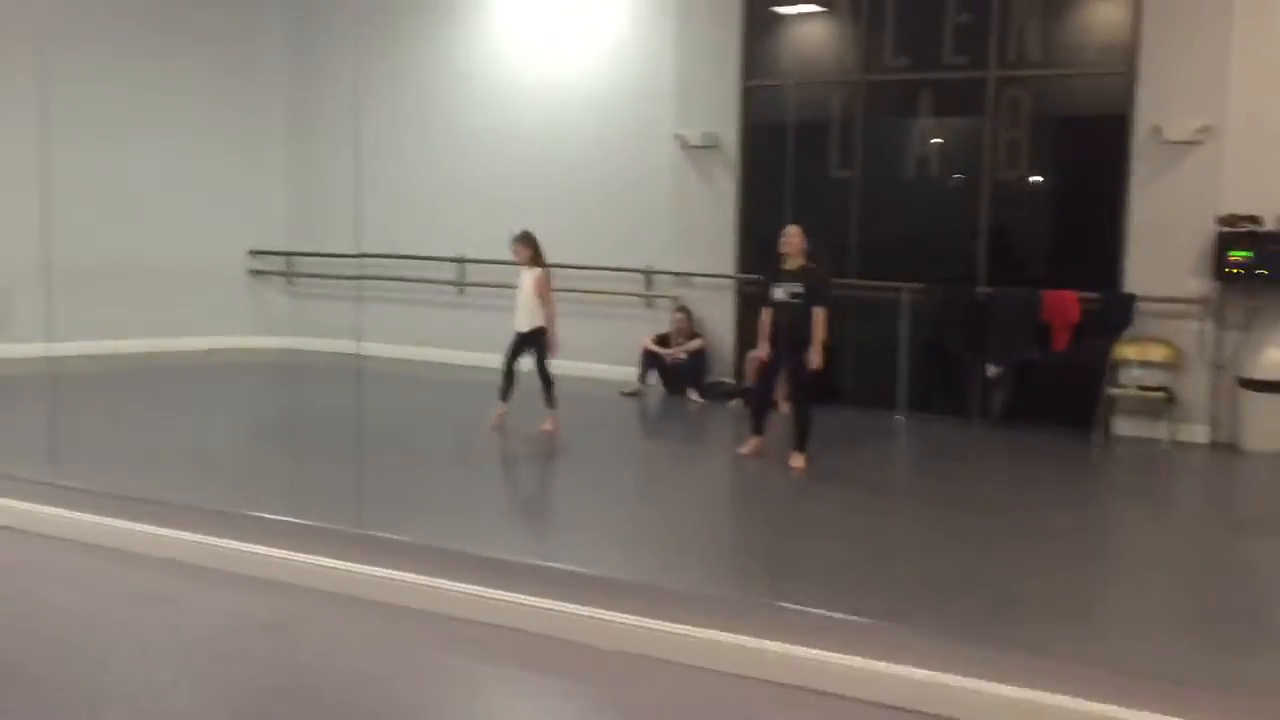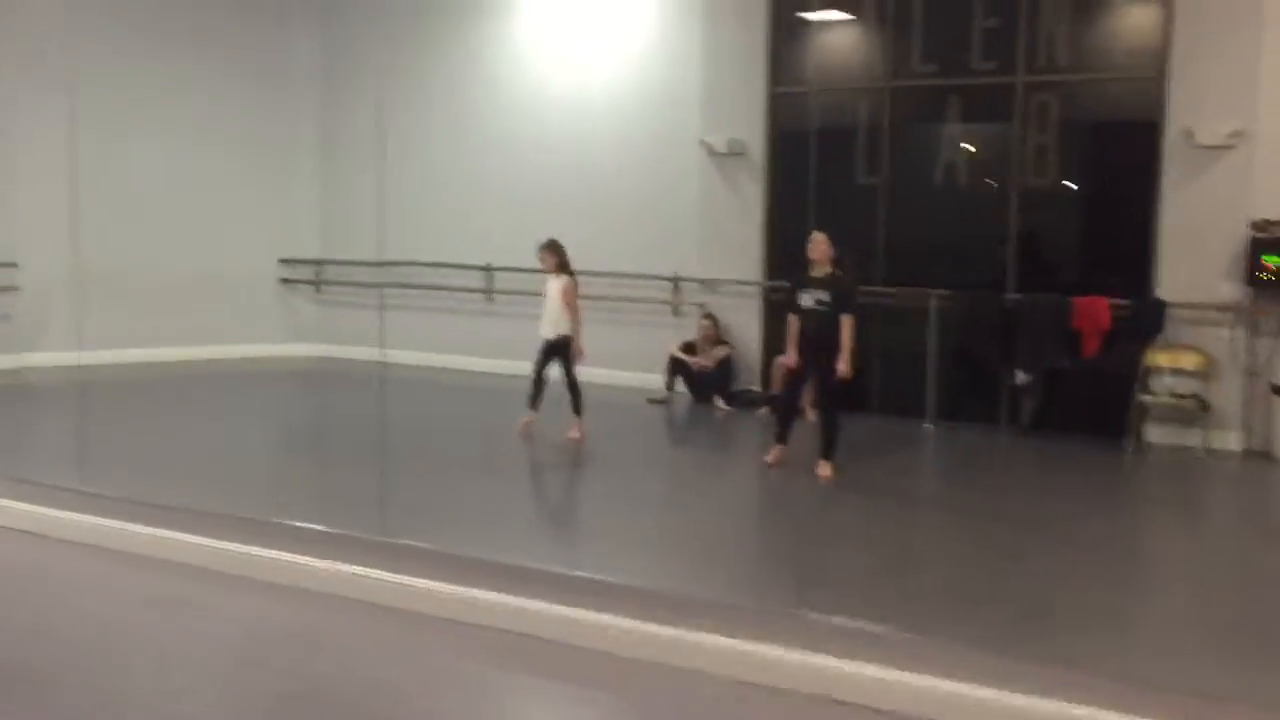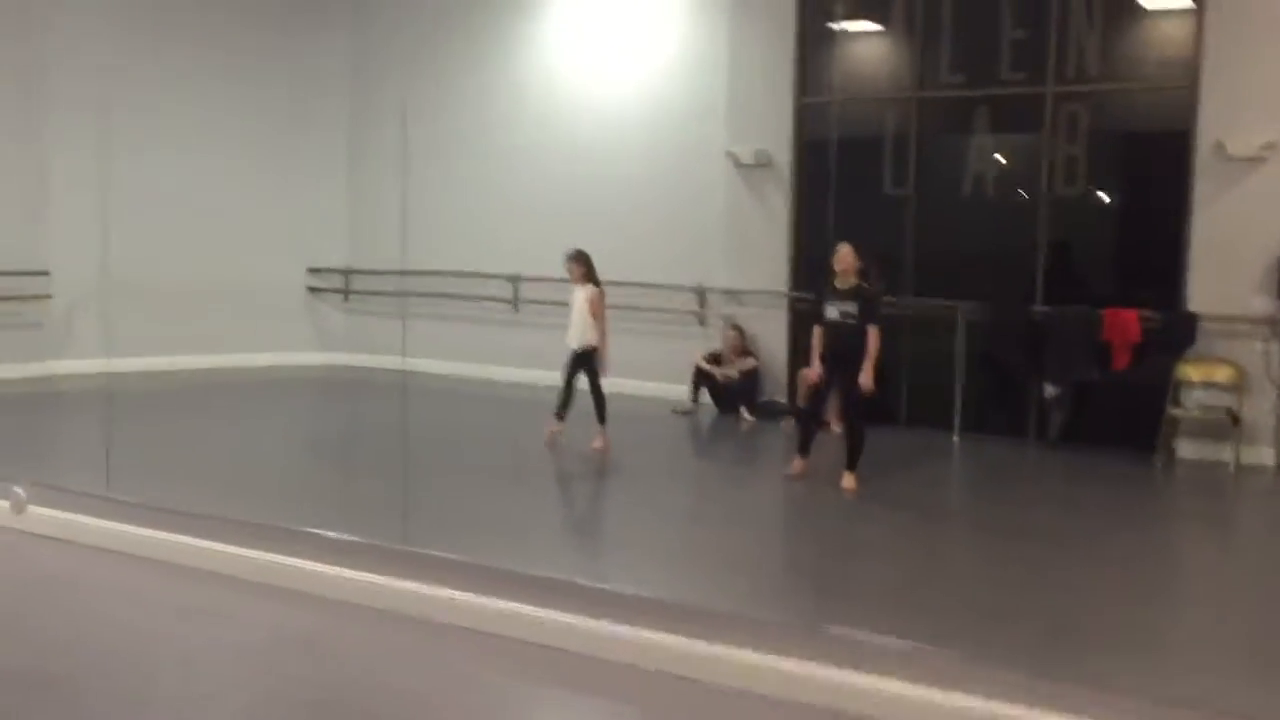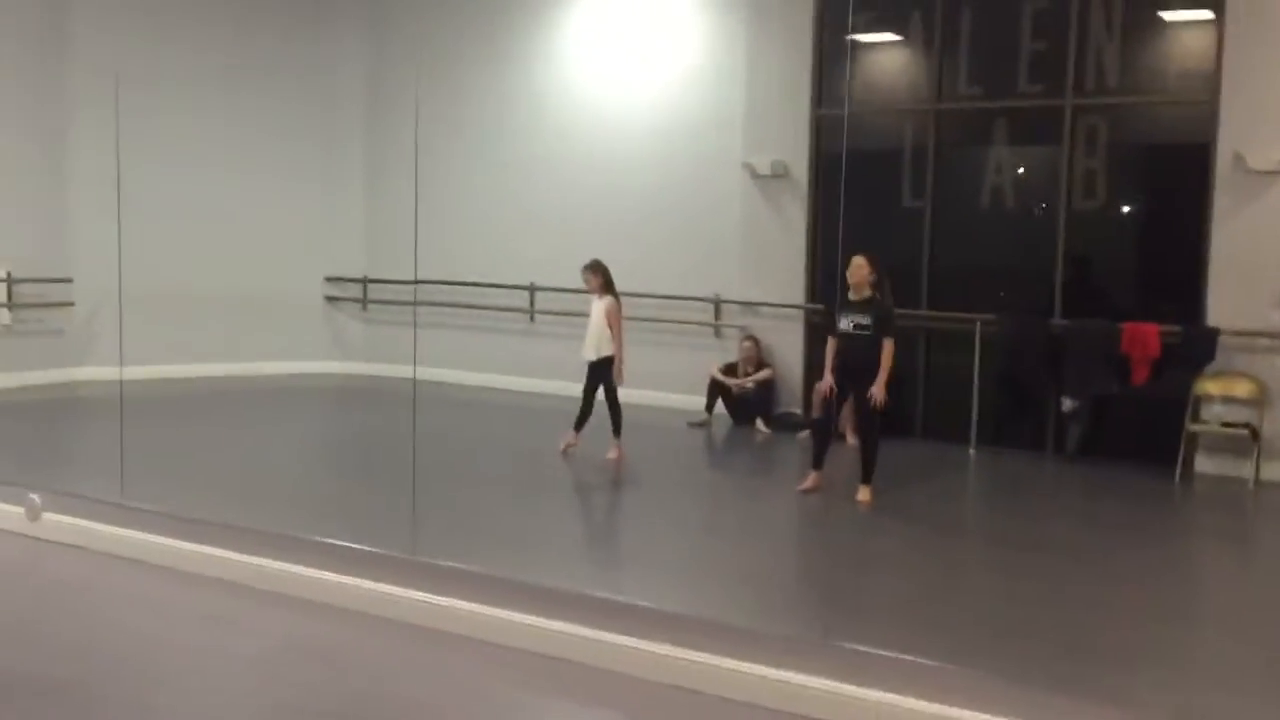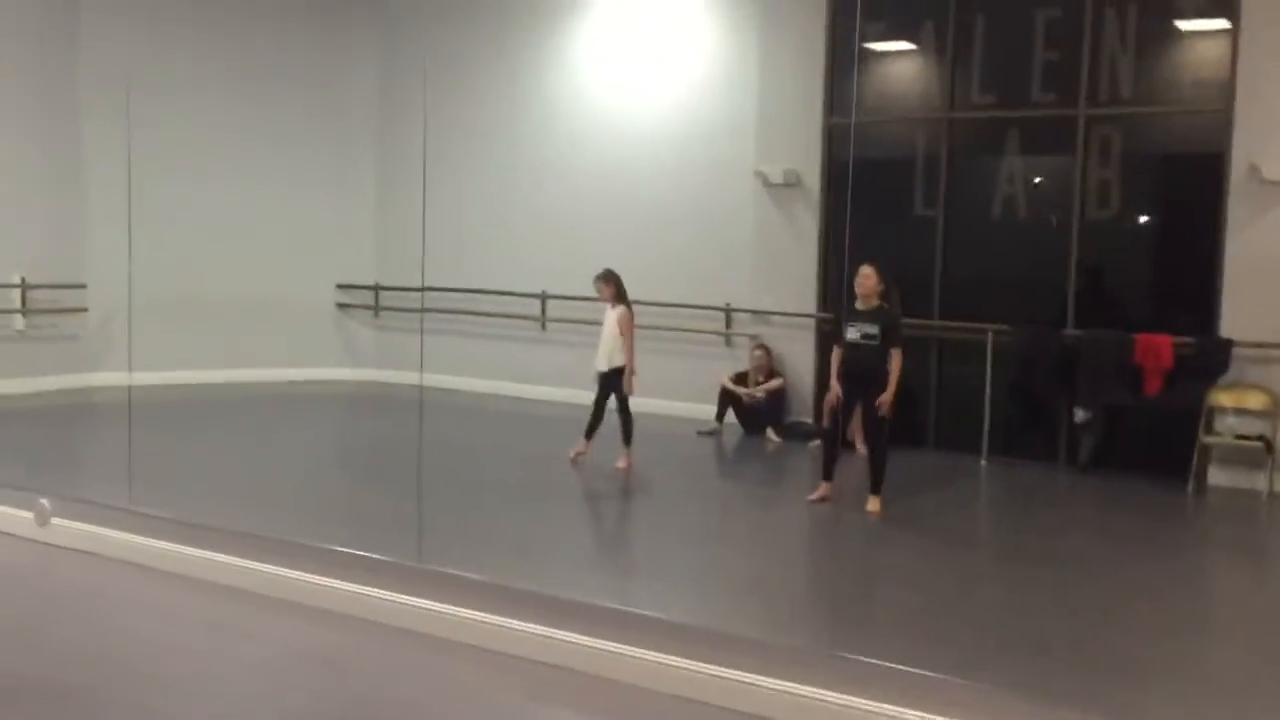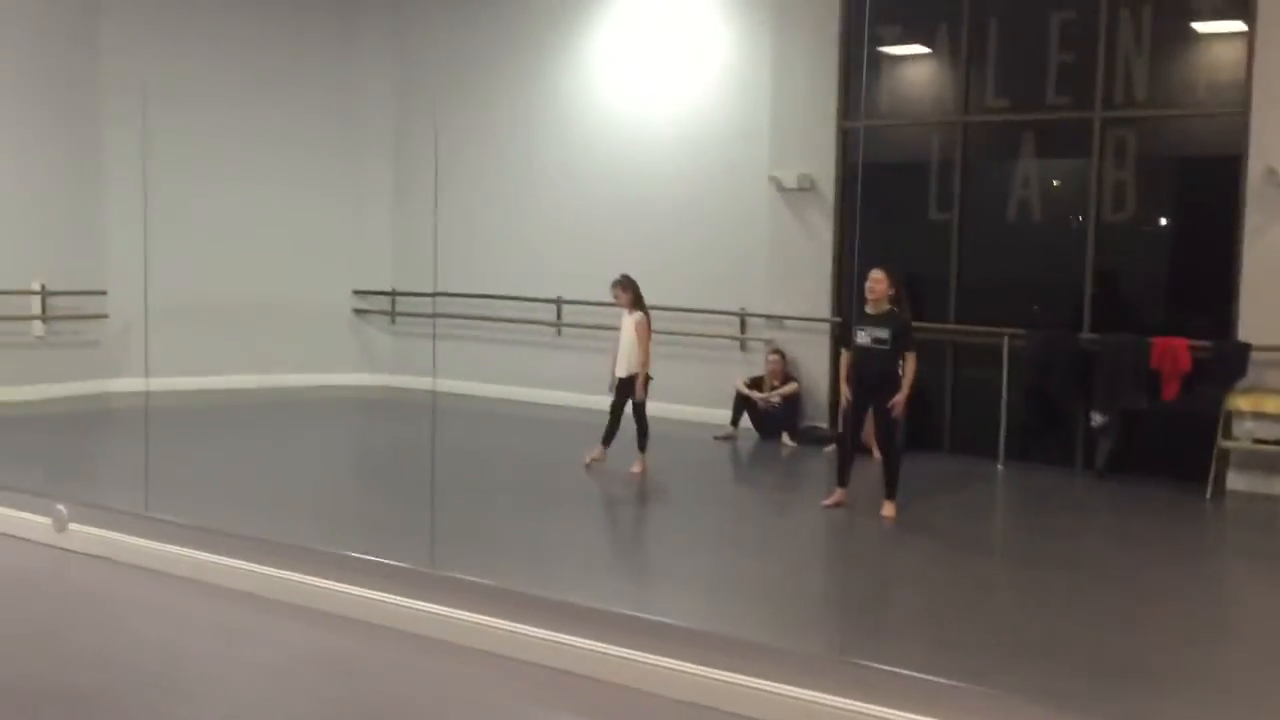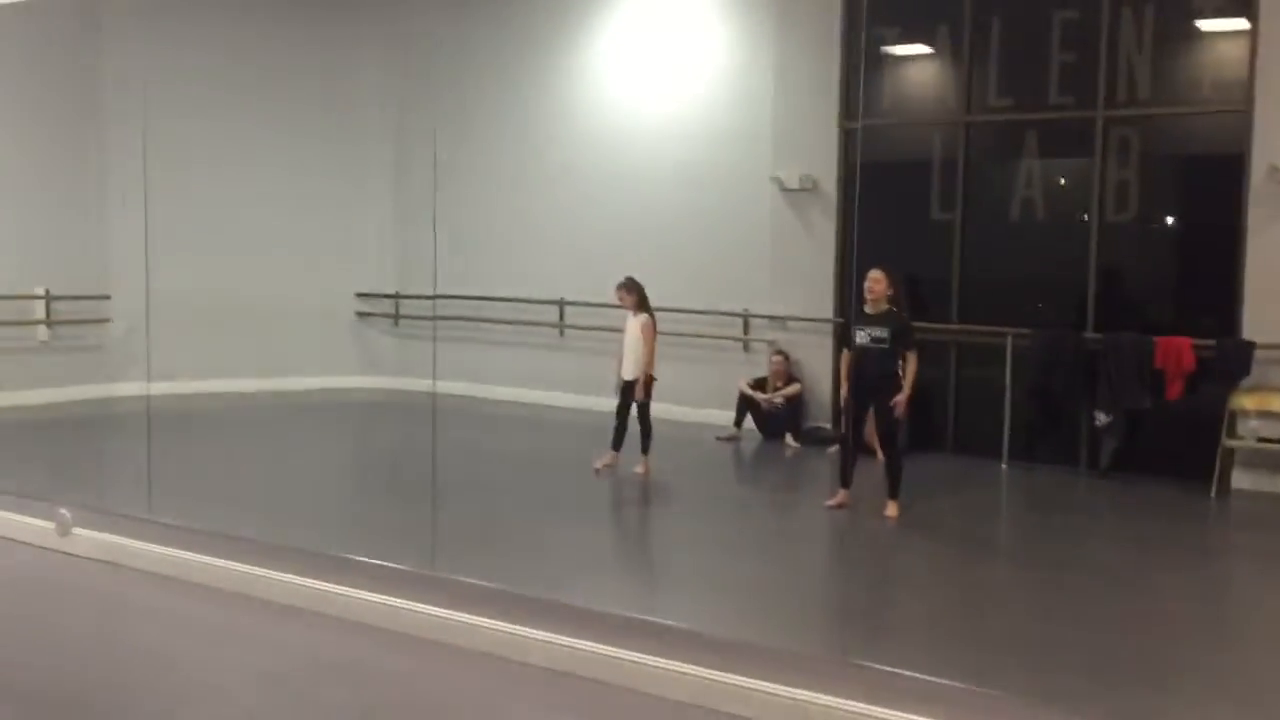
dt=0.1s
person 1, frame 1
left shoulder: (813, 276)
right shoulder: (774, 275)
left elbow: (819, 314)
right elbow: (767, 310)
left wrist: (816, 349)
right wrist: (763, 342)
left hip: (800, 345)
right hip: (775, 342)
left knee: (800, 396)
right knee: (761, 388)
left ankle: (799, 451)
right ankle: (756, 438)
person 1, frame 2
left shoulder: (839, 283)
right shoulder: (801, 282)
left elbow: (847, 322)
right elbow: (794, 317)
left wrist: (845, 357)
right wrist: (791, 349)
left hip: (828, 353)
right hip: (803, 349)
left knee: (827, 404)
right knee: (788, 396)
left ankle: (825, 459)
right ankle: (780, 447)
person 1, frame 3
left shoulder: (866, 295)
right shoulder: (826, 293)
left elbow: (873, 333)
right elbow: (819, 329)
left wrist: (867, 369)
right wrist: (815, 361)
left hip: (853, 364)
right hip: (827, 361)
left knee: (852, 416)
right knee: (810, 408)
left ankle: (850, 471)
right ankle: (801, 459)
person 1, frame 4
left shoulder: (881, 307)
right shoulder: (839, 305)
left elbow: (888, 346)
right elbow: (832, 340)
left wrist: (881, 382)
right wrist: (827, 373)
left hip: (867, 377)
right hip: (840, 373)
left knee: (866, 429)
right knee: (822, 421)
left ankle: (865, 484)
right ankle: (815, 474)
person 1, frame 5
left shoulder: (888, 317)
right shoulder: (846, 314)
left elbow: (896, 356)
right elbow: (837, 350)
left wrist: (890, 391)
right wrist: (833, 381)
left hip: (874, 386)
right hip: (846, 382)
left knee: (875, 439)
right knee: (832, 432)
left ankle: (875, 495)
right ankle: (826, 485)
person 1, frame 6
left shoulder: (899, 321)
right shoulder: (855, 318)
left elbow: (910, 358)
right elbow: (846, 353)
left wrist: (904, 392)
right wrist: (843, 385)
left hip: (886, 390)
right hip: (857, 387)
left knee: (887, 443)
right knee: (846, 438)
left ankle: (889, 500)
right ankle: (840, 491)
person 1, frame 7
left shoulder: (898, 320)
right shoulder: (854, 318)
left elbow: (911, 357)
left wrist: (905, 391)
right wrist: (843, 383)
left hip: (887, 389)
right hip: (857, 387)
left knee: (889, 443)
right knee: (848, 439)
left ankle: (892, 500)
right ankle: (843, 492)
person 2, frame 1
left shoulder: (540, 274)
right shoulder: (524, 272)
left elbow: (548, 306)
left wrist: (550, 334)
left hip: (537, 330)
right hip: (523, 329)
left knee: (541, 369)
right knee: (509, 361)
left ankle: (551, 415)
right ankle: (503, 405)
person 2, frame 2
left shoulder: (566, 282)
right shoulder: (550, 280)
left elbow: (574, 314)
left wrist: (576, 342)
left hip: (563, 338)
right hip: (551, 337)
left knee: (569, 377)
right knee: (539, 371)
left ankle: (578, 423)
right ankle: (531, 413)
person 2, frame 3
left shoulder: (593, 292)
right shoulder: (577, 289)
left elbow: (601, 324)
left wrist: (601, 353)
left hip: (590, 349)
right hip: (578, 348)
left knee: (594, 387)
right knee: (568, 383)
left ankle: (602, 433)
right ankle: (558, 423)
person 2, frame 4
left shoulder: (610, 303)
right shoulder: (595, 300)
left elbow: (617, 336)
left wrist: (617, 365)
left hip: (607, 359)
right hip: (595, 359)
left knee: (611, 399)
right knee: (587, 396)
left ankle: (616, 445)
right ankle: (573, 436)
person 2, frame 5
left shoulder: (623, 313)
right shoulder: (609, 309)
left elbow: (629, 346)
left wrist: (628, 375)
right wrist: (600, 369)
left hip: (619, 369)
right hip: (606, 368)
left knee: (623, 409)
right knee: (598, 405)
left ankle: (626, 453)
right ankle: (584, 444)
person 2, frame 6
left shoulder: (640, 319)
right shoulder: (625, 315)
left elbow: (644, 353)
left wrist: (641, 382)
right wrist: (614, 374)
left hip: (637, 376)
right hip: (622, 375)
left knee: (639, 415)
right knee: (615, 411)
left ankle: (641, 459)
right ankle: (601, 450)
person 2, frame 7
left shoulder: (646, 320)
right shoulder: (629, 317)
left elbow: (648, 354)
right elbow: (624, 349)
left wrist: (641, 383)
right wrist: (619, 376)
left hip: (641, 377)
right hip: (628, 376)
left knee: (643, 417)
right knee: (621, 414)
left ankle: (644, 460)
right ankle: (612, 456)
